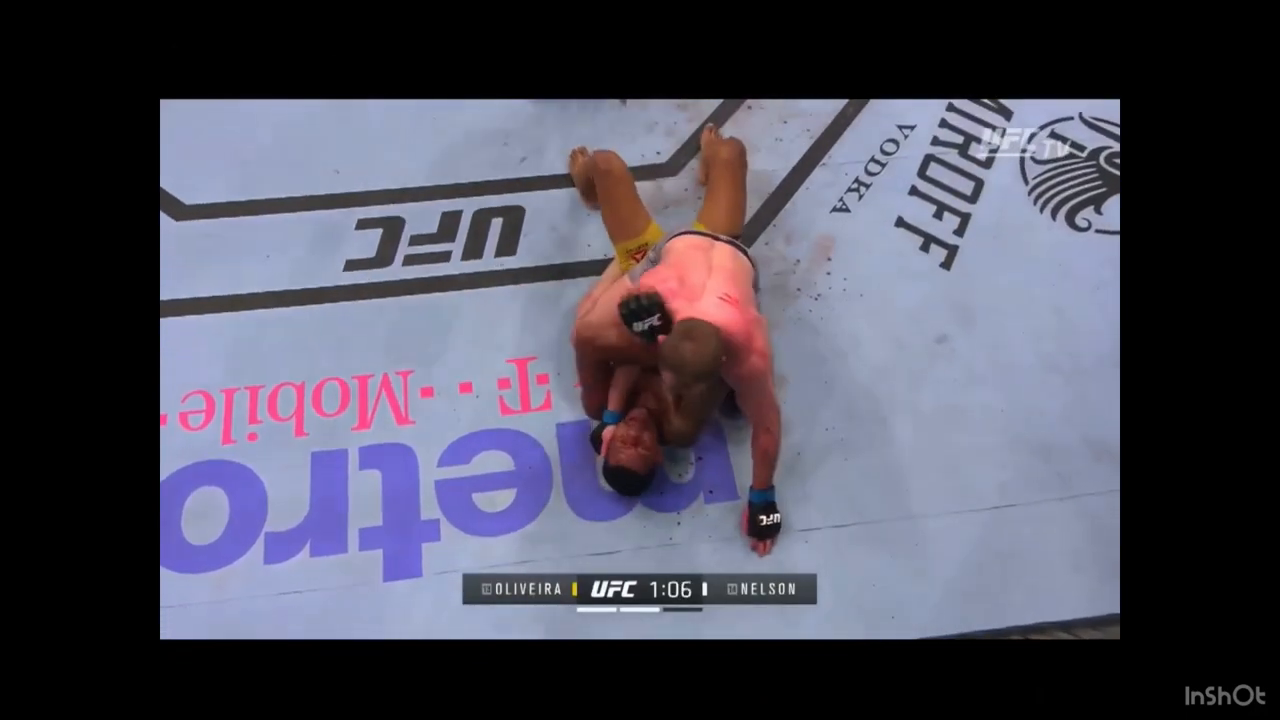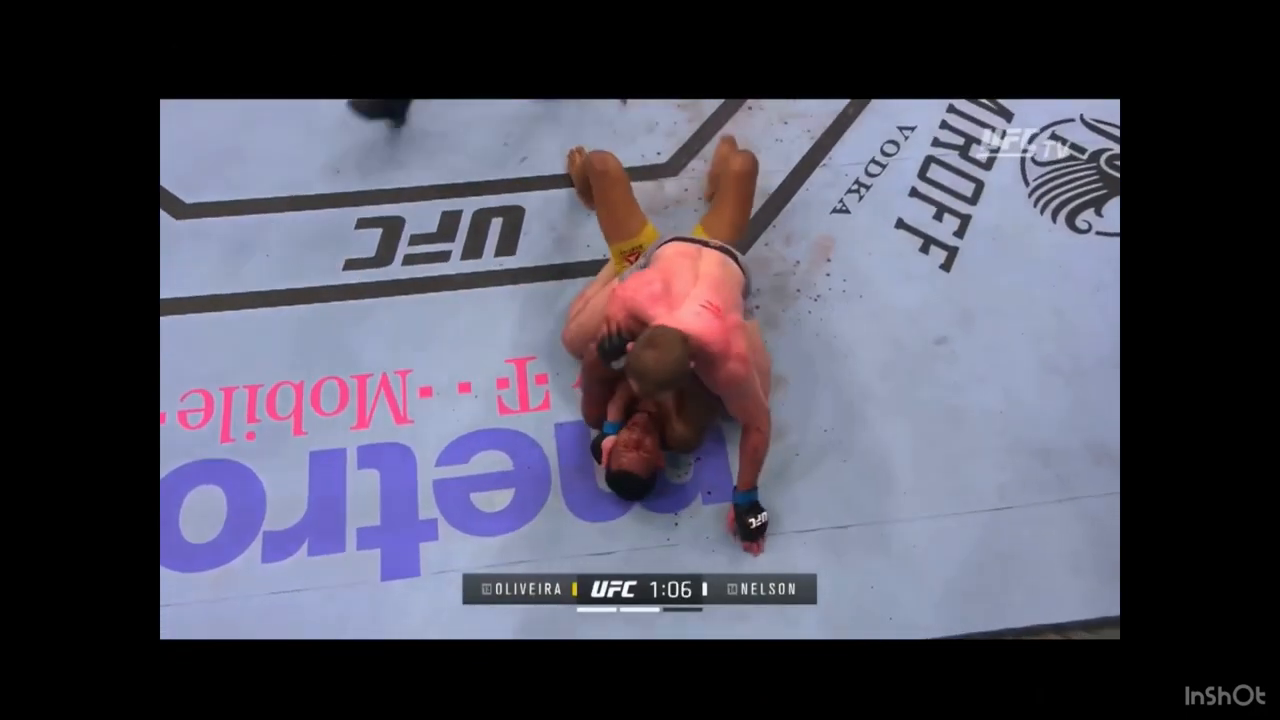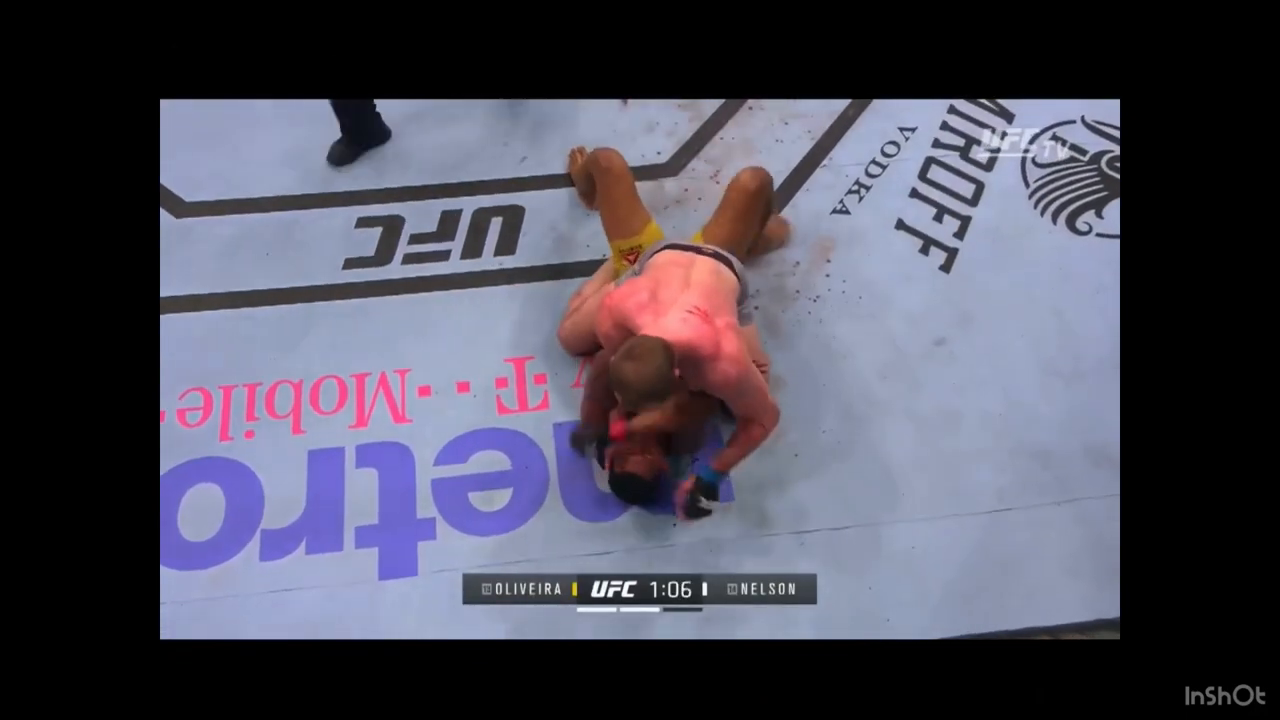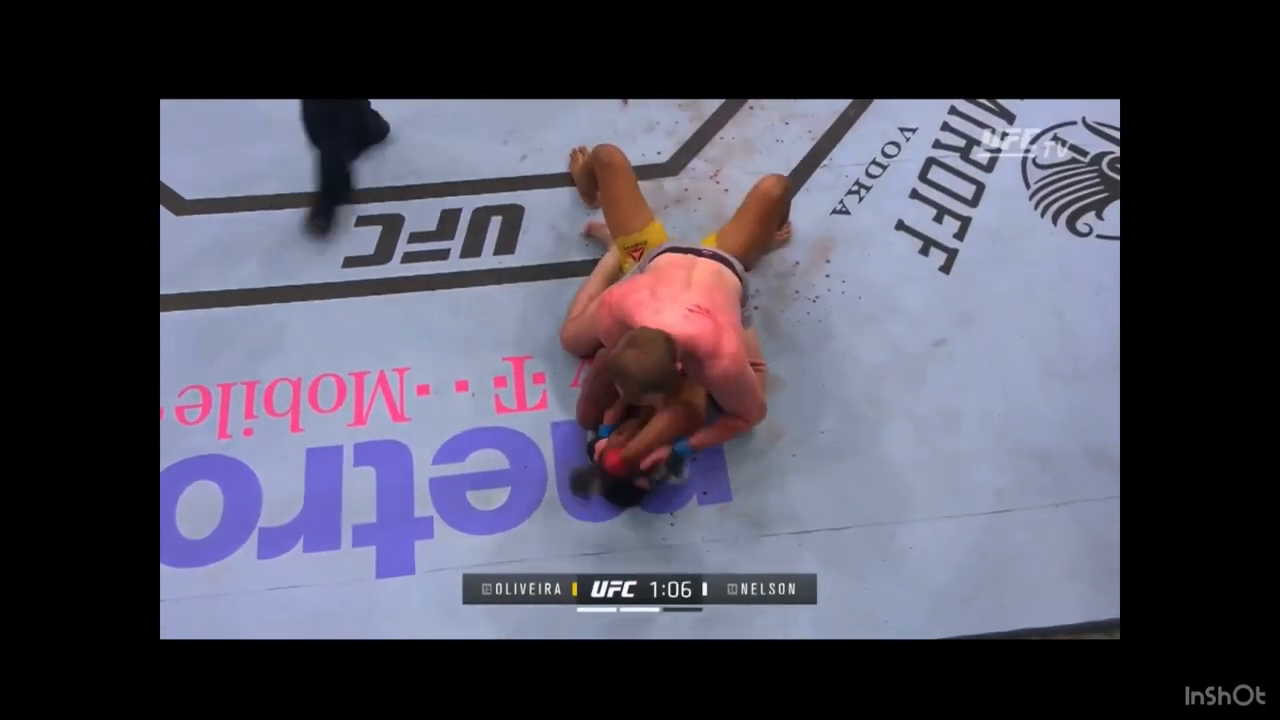
dt=0.2s
person 1, frame 1
left shoulder: (749, 352)
right shoulder: (650, 298)
left elbow: (766, 427)
right elbow: (602, 341)
left wrist: (762, 498)
left hip: (730, 257)
right hip: (675, 248)
person 1, frame 2
left shoulder: (727, 359)
right shoulder: (627, 303)
left elbow: (757, 427)
left wrist: (745, 499)
left hip: (723, 264)
right hip: (666, 254)
person 1, frame 3
left shoulder: (721, 362)
right shoulder: (614, 315)
left elbow: (765, 418)
left wrist: (711, 475)
left hip: (721, 271)
right hip: (661, 259)
person 1, frame 4
left shoulder: (720, 362)
right shoulder: (615, 311)
left elbow: (751, 414)
left wrist: (680, 448)
left hip: (722, 271)
right hip: (662, 260)
